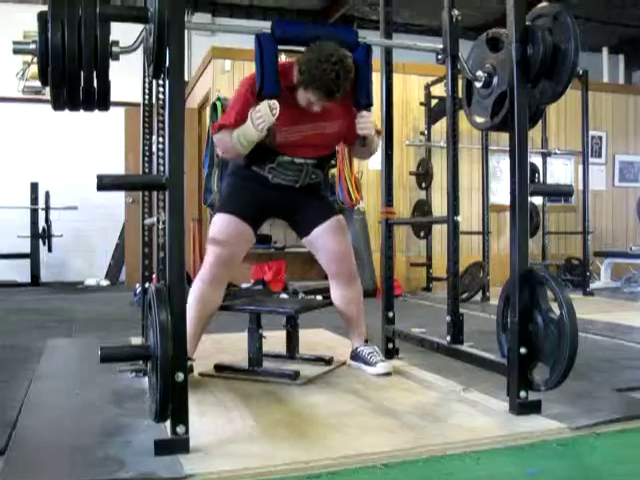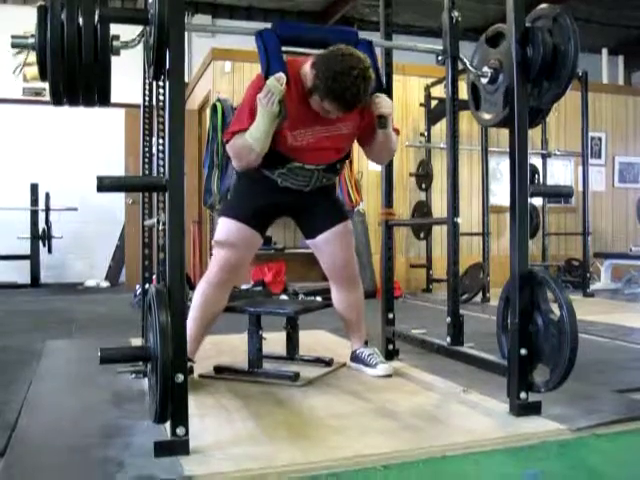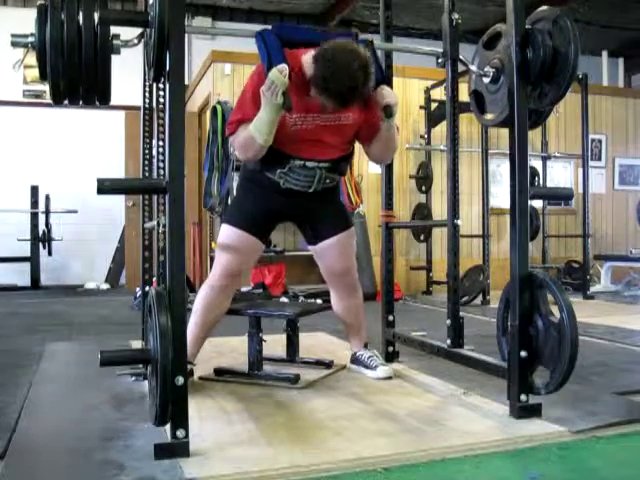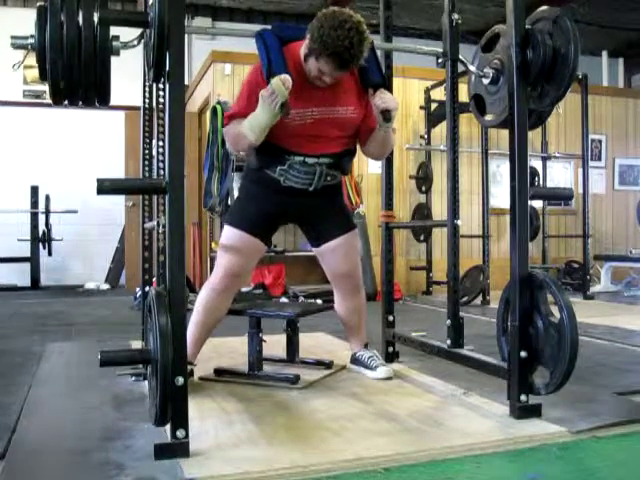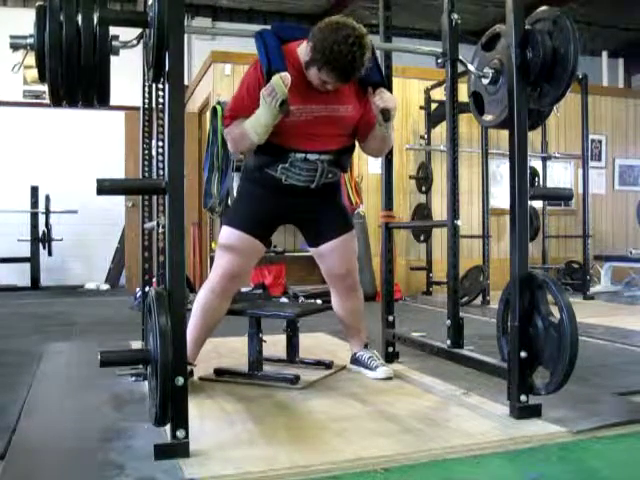
dt=0.5s
person 1, frame 1
left shoulder: (345, 96)
right shoulder: (261, 85)
left elbow: (361, 152)
right elbow: (223, 148)
left wrist: (368, 137)
right wrist: (252, 130)
left hip: (307, 187)
right hip: (252, 181)
left knee: (344, 265)
right knee: (216, 263)
left ankle: (360, 346)
right ankle: (183, 355)
person 1, frame 2
left shoulder: (358, 94)
right shoulder: (272, 84)
left elbow: (382, 156)
right elbow: (240, 159)
left wrist: (384, 125)
right wrist: (266, 118)
left hip: (318, 188)
right hip: (261, 182)
left knee: (346, 271)
right knee: (222, 268)
left ankle: (360, 349)
right ankle: (183, 358)
person 1, frame 3
left shoulder: (360, 91)
right shoulder: (272, 74)
left elbow: (381, 155)
right elbow: (243, 149)
left wrist: (388, 118)
right wrist: (271, 109)
left hip: (321, 192)
right hip: (264, 186)
left knee: (345, 276)
right knee: (225, 274)
left ankle: (360, 352)
right ankle: (184, 361)
person 1, frame 4
left shoulder: (359, 82)
left elbow: (376, 151)
right elbow: (234, 142)
left wrist: (385, 121)
right wrist: (266, 113)
left hip: (324, 192)
right hip: (267, 186)
left knee: (349, 278)
right knee: (226, 276)
left ankle: (360, 351)
right ankle: (183, 361)
person 1, frame 5
left shoulder: (358, 82)
left elbow: (374, 148)
right elbow: (235, 142)
left wrist: (384, 121)
right wrist: (267, 113)
left hip: (322, 192)
right hip: (265, 186)
left knee: (346, 277)
right knee: (224, 276)
left ankle: (360, 351)
right ankle: (183, 362)
